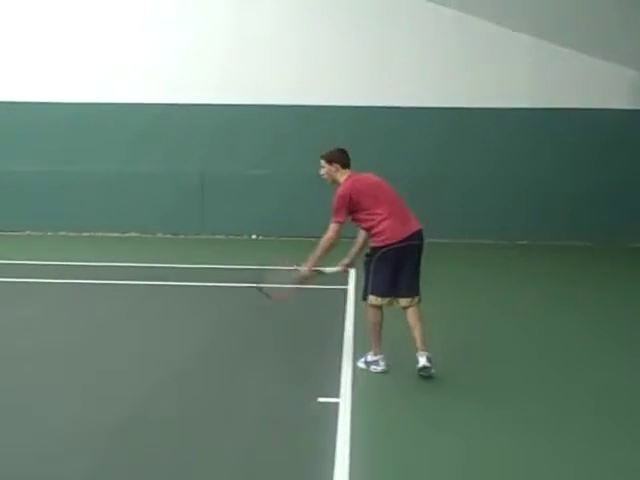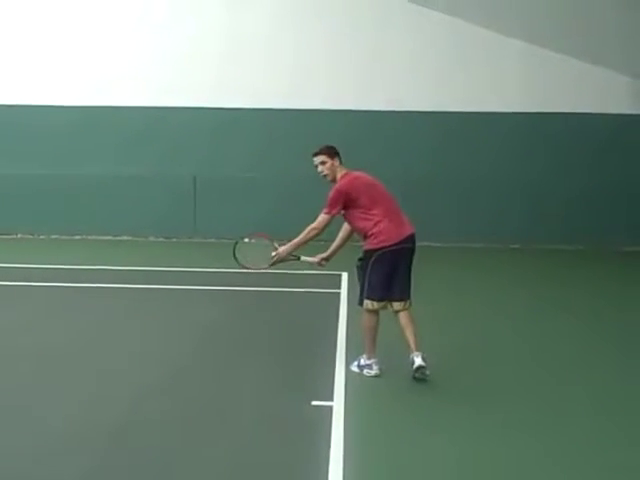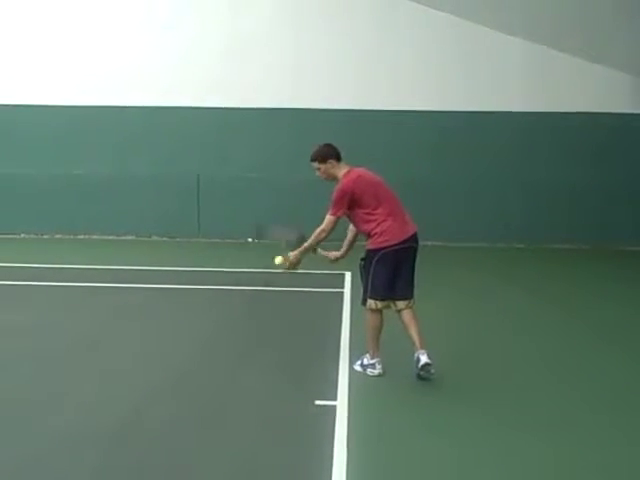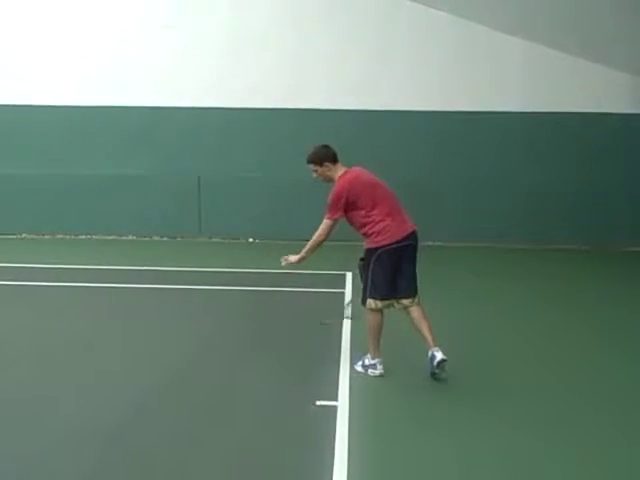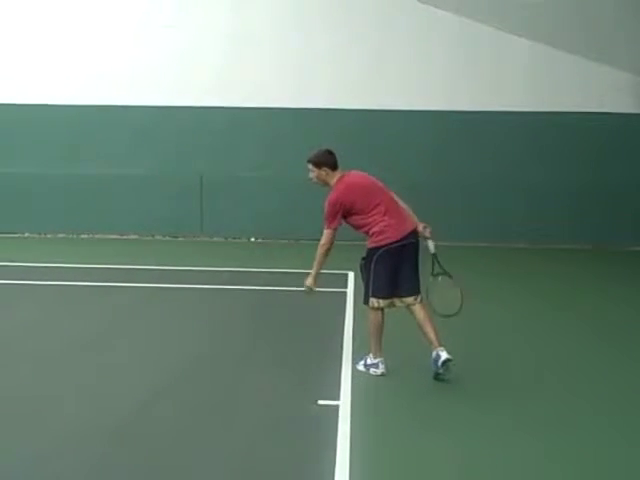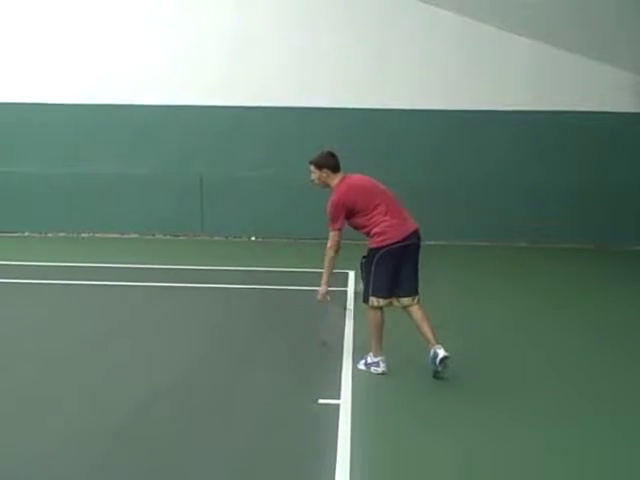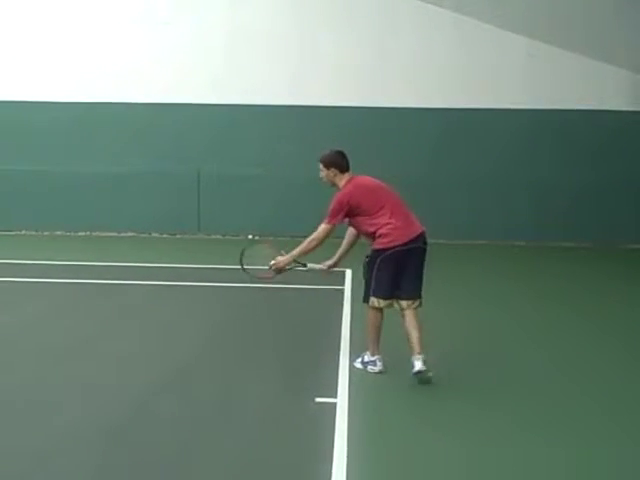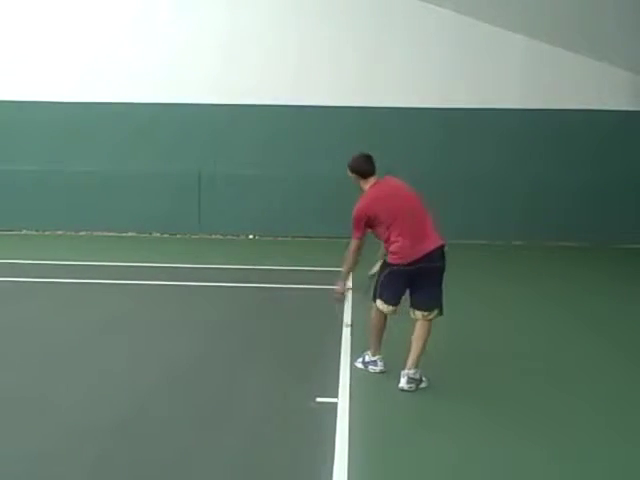
dt=0.4s
person 1, frame 1
left shoulder: (344, 192)
right shoulder: (367, 180)
left elbow: (331, 237)
left wrist: (310, 265)
right wrist: (351, 259)
left hip: (388, 243)
right hip: (413, 235)
left knee: (374, 300)
right knee: (409, 301)
left ankle: (376, 357)
right ankle: (422, 355)
person 1, frame 2
left shoulder: (342, 187)
right shoulder: (357, 180)
left elbow: (317, 227)
right elbow: (350, 224)
left wrist: (288, 248)
right wrist: (328, 254)
left hip: (382, 245)
right hip: (405, 239)
left knee: (370, 304)
right knee: (401, 304)
left ankle: (369, 361)
right ankle: (416, 356)
person 1, frame 3
left shoulder: (345, 187)
right shoulder: (360, 175)
left elbow: (325, 229)
left wrist: (298, 253)
right wrist: (343, 251)
left hip: (385, 244)
right hip: (407, 238)
left knee: (373, 304)
right knee: (403, 302)
left ankle: (372, 361)
right ankle: (421, 354)
person 1, frame 4
left shoulder: (341, 190)
right shoulder: (358, 173)
left elbow: (323, 233)
left wrist: (299, 256)
left hip: (383, 244)
right hip: (407, 235)
left knee: (374, 303)
right knee: (409, 300)
left ankle: (374, 361)
right ankle: (434, 351)
person 1, frame 5
left shoulder: (335, 197)
right shoulder: (358, 177)
left elbow: (326, 243)
right elbow: (393, 198)
left wrist: (313, 276)
right wrist: (417, 224)
left hip: (384, 243)
right hip: (408, 235)
left knee: (375, 303)
right knee: (413, 299)
left ankle: (376, 360)
right ankle: (438, 351)
person 1, frame 6
left shoulder: (338, 199)
right shoulder: (359, 180)
left elbow: (333, 246)
left wrist: (325, 282)
right wrist: (368, 261)
left hip: (386, 243)
right hip: (411, 235)
left knee: (375, 302)
right knee: (409, 300)
left ankle: (376, 359)
right ankle: (436, 349)
person 1, frame 7
left shoulder: (344, 196)
right shoulder: (364, 184)
left elbow: (319, 237)
right elbow: (356, 227)
left wrist: (288, 259)
right wrist: (335, 259)
left hip: (391, 245)
right hip: (416, 239)
left knee: (376, 302)
right knee: (409, 304)
left ankle: (373, 358)
right ankle: (417, 358)
person 1, frame 8
left shoulder: (362, 207)
right shoulder: (397, 184)
left elbow: (354, 248)
left wrist: (343, 279)
left hip: (401, 259)
right hip: (433, 252)
left knee: (381, 306)
right knee: (425, 316)
left ankle: (373, 358)
right ankle: (409, 374)
